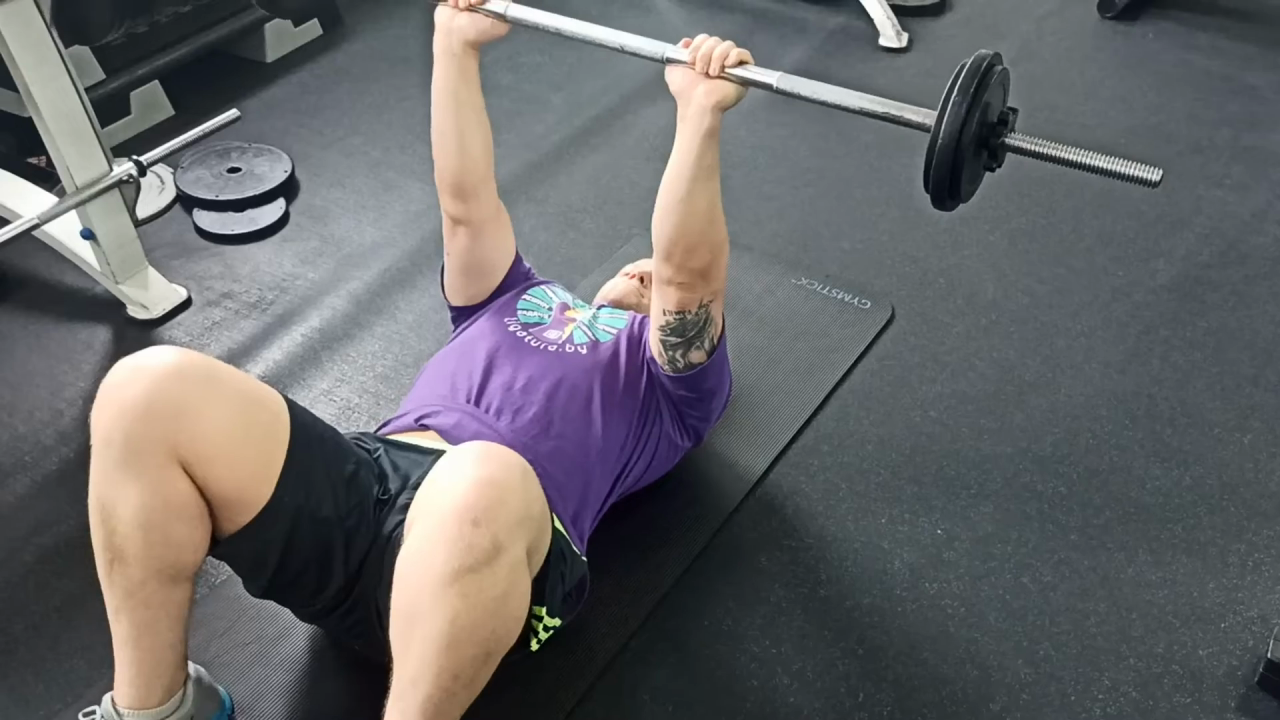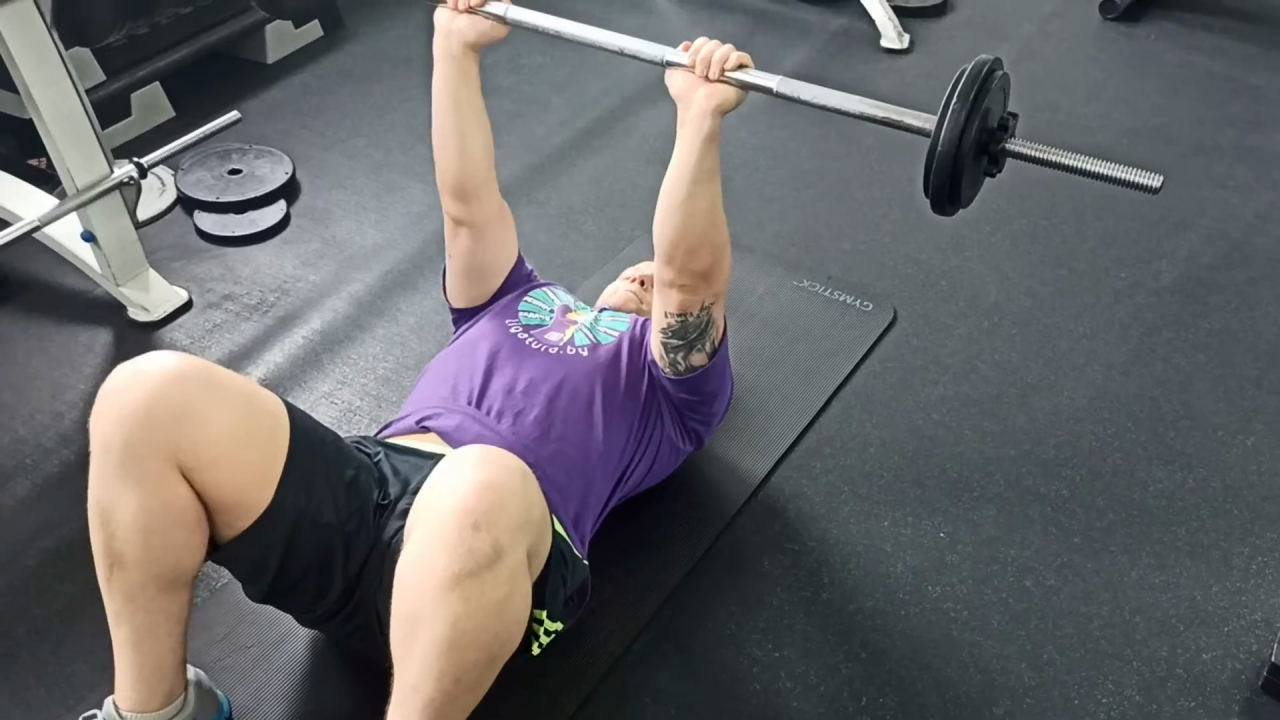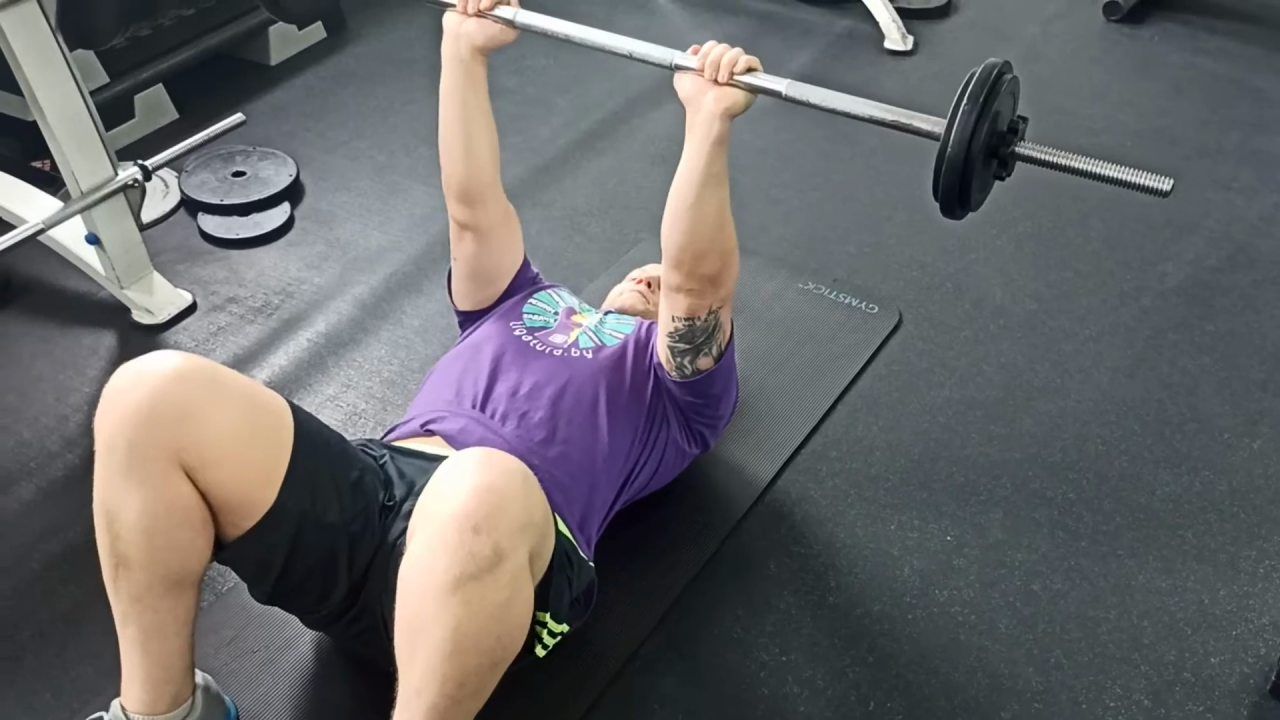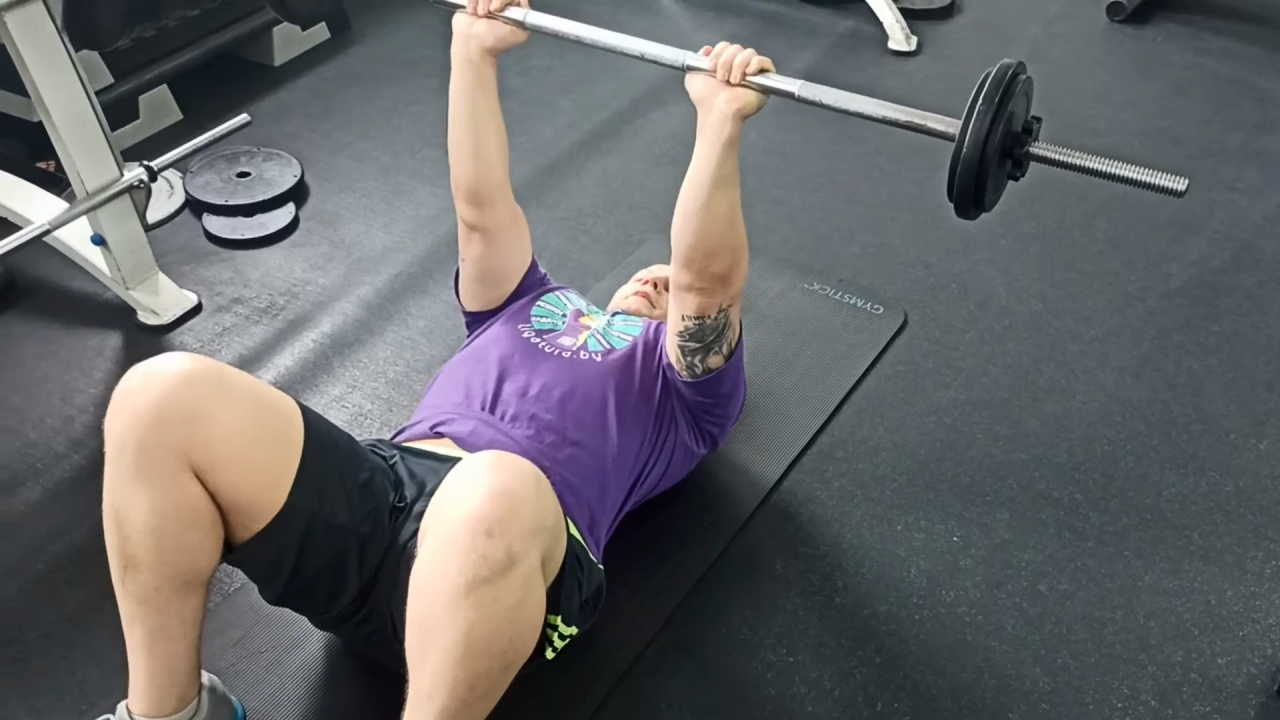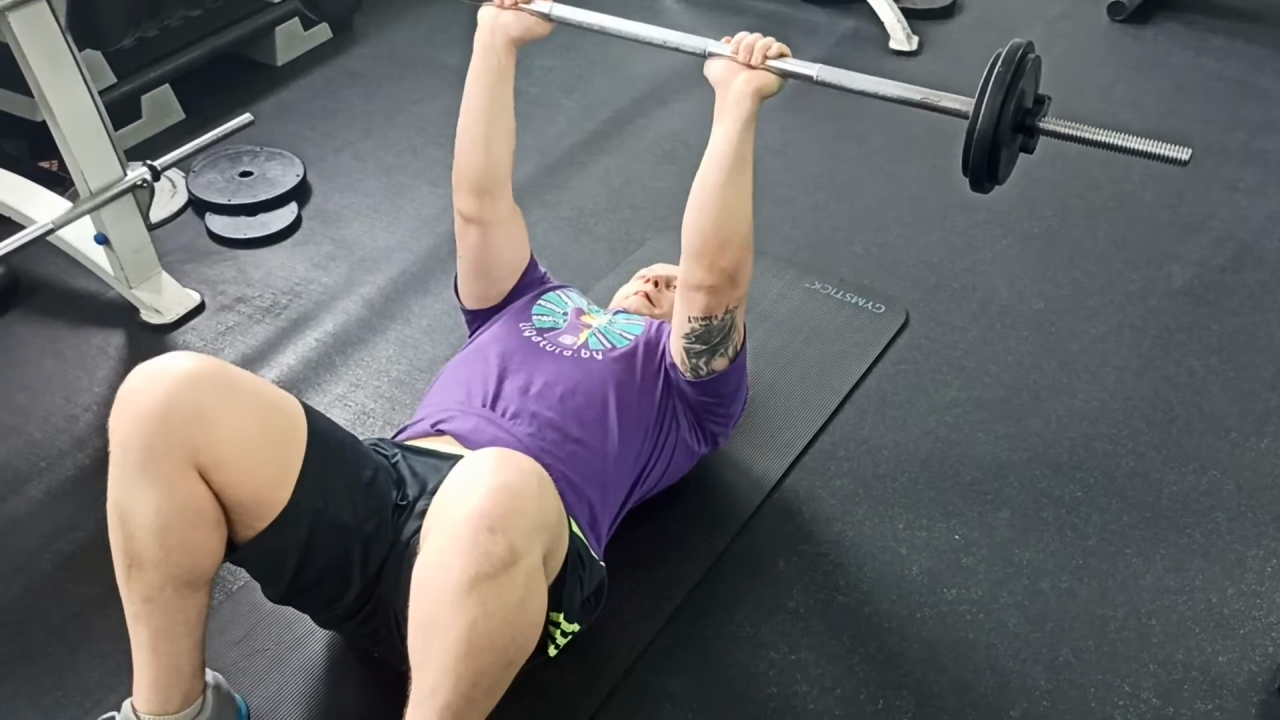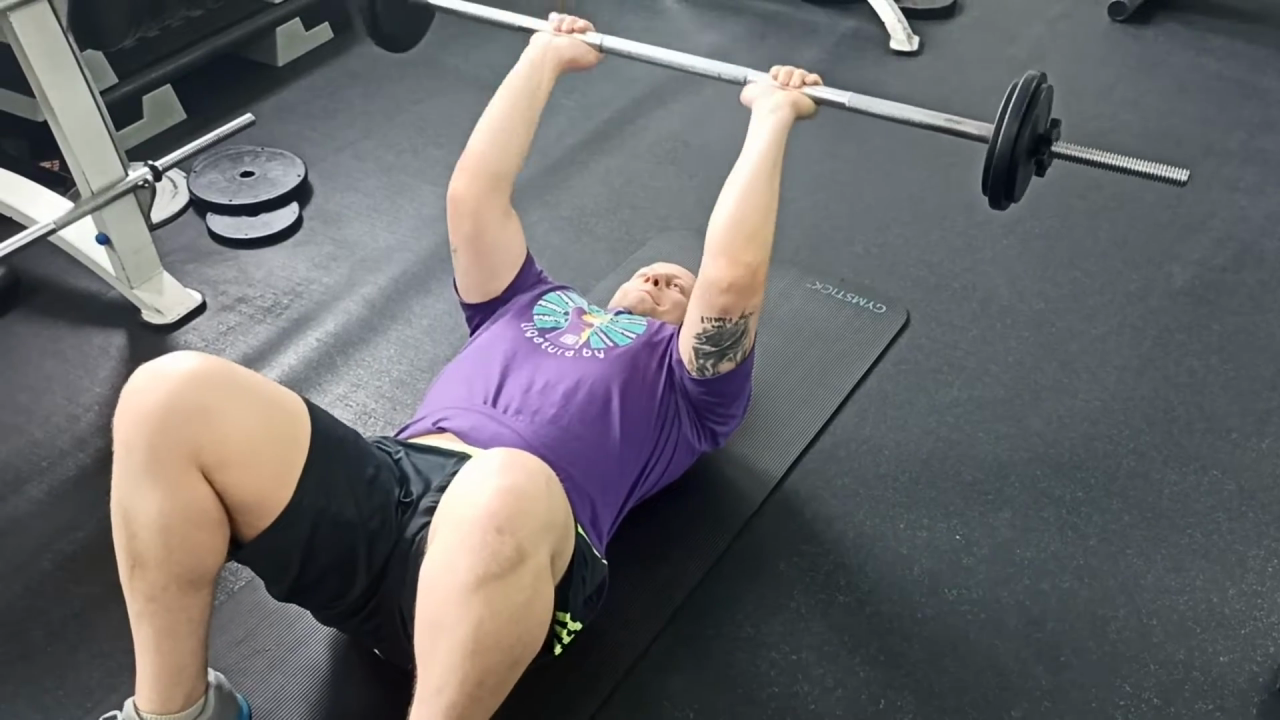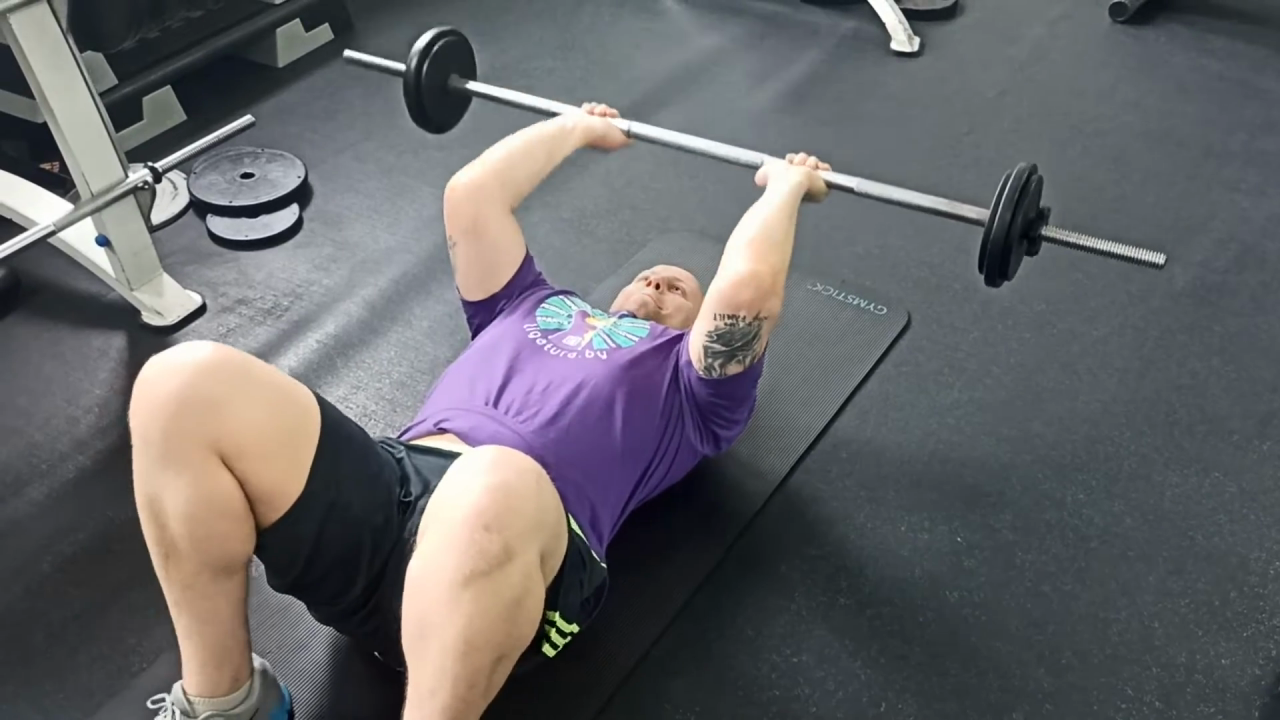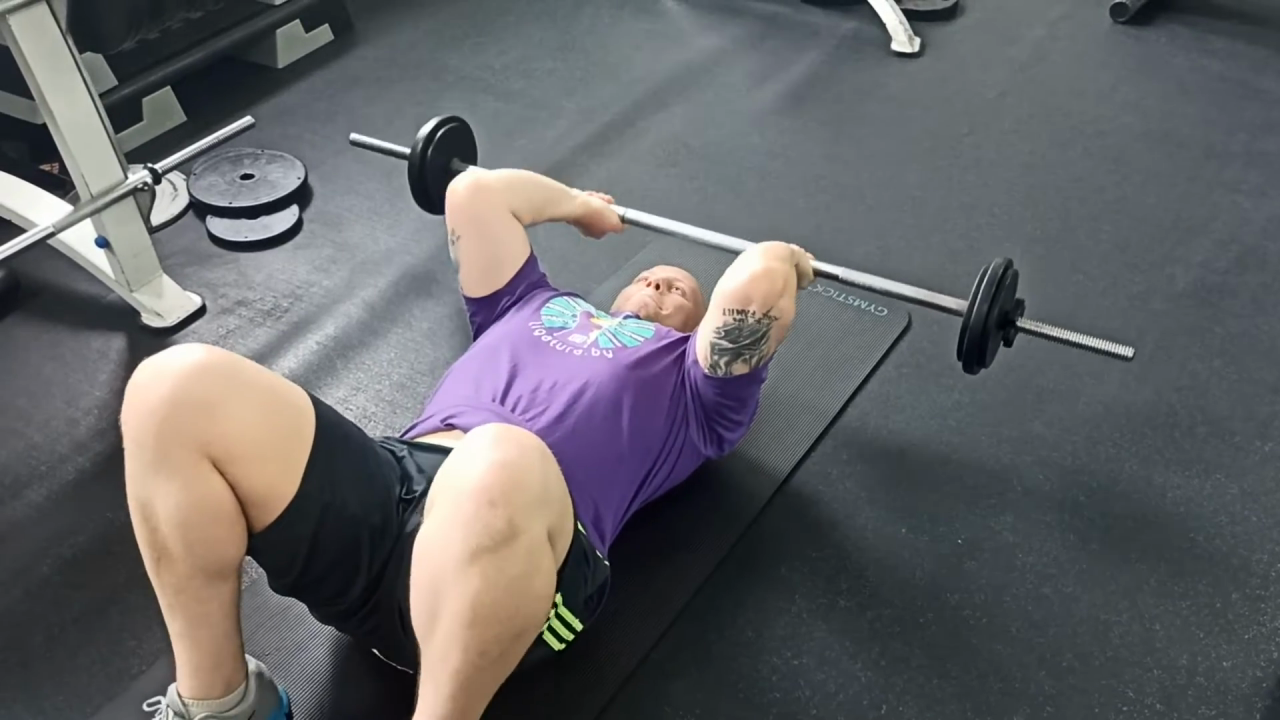
dt=0.3s
person 1, frame 1
left shoulder: (676, 376)
right shoulder: (517, 300)
left elbow: (690, 273)
right elbow: (466, 202)
left wrist: (698, 113)
left hip: (488, 522)
right hip: (364, 482)
left knee: (479, 486)
right knee: (150, 390)
person 1, frame 2
left shoulder: (678, 381)
right shoulder: (523, 304)
left elbow: (692, 277)
right elbow: (469, 204)
left wrist: (699, 116)
left hip: (491, 524)
right hip: (367, 483)
left knee: (480, 487)
right knee: (149, 395)
person 1, frame 3
left shoulder: (683, 381)
right shoulder: (526, 304)
left elbow: (700, 281)
right elbow: (474, 207)
left wrist: (709, 119)
left hip: (496, 527)
right hip: (369, 487)
left knee: (478, 494)
right knee: (153, 393)
person 1, frame 4
left shoulder: (690, 388)
right shoulder: (533, 306)
left elbow: (709, 280)
right elbow: (482, 209)
left wrist: (719, 119)
left hip: (506, 527)
right hip: (382, 487)
left knee: (494, 497)
right knee: (162, 396)
person 1, frame 5
left shoulder: (690, 384)
right shoulder: (534, 305)
left elbow: (716, 277)
right elbow: (479, 204)
left wrist: (736, 103)
left hip: (505, 527)
right hip: (380, 489)
left knee: (491, 496)
right knee: (166, 396)
person 1, frame 6
left shoulder: (690, 378)
right shoulder: (532, 305)
left elbow: (731, 277)
right elbow: (474, 199)
left wrist: (772, 115)
right wrist: (544, 57)
left hip: (511, 518)
right hip: (385, 484)
left knee: (502, 494)
right knee: (169, 394)
person 1, frame 7
left shoulder: (692, 378)
right shoulder: (534, 306)
left elbow: (747, 288)
right elbow: (471, 195)
left wrist: (787, 187)
right wrist: (576, 129)
left hip: (506, 523)
right hip: (383, 488)
left knee: (488, 502)
right knee: (184, 385)
person 1, frame 8
left shoulder: (694, 384)
right shoulder: (537, 309)
left elbow: (755, 292)
right elbow: (473, 194)
left wrist: (777, 257)
right wrist: (581, 205)
left hip: (515, 523)
right hip: (389, 485)
left knee: (499, 467)
right knee: (175, 387)
